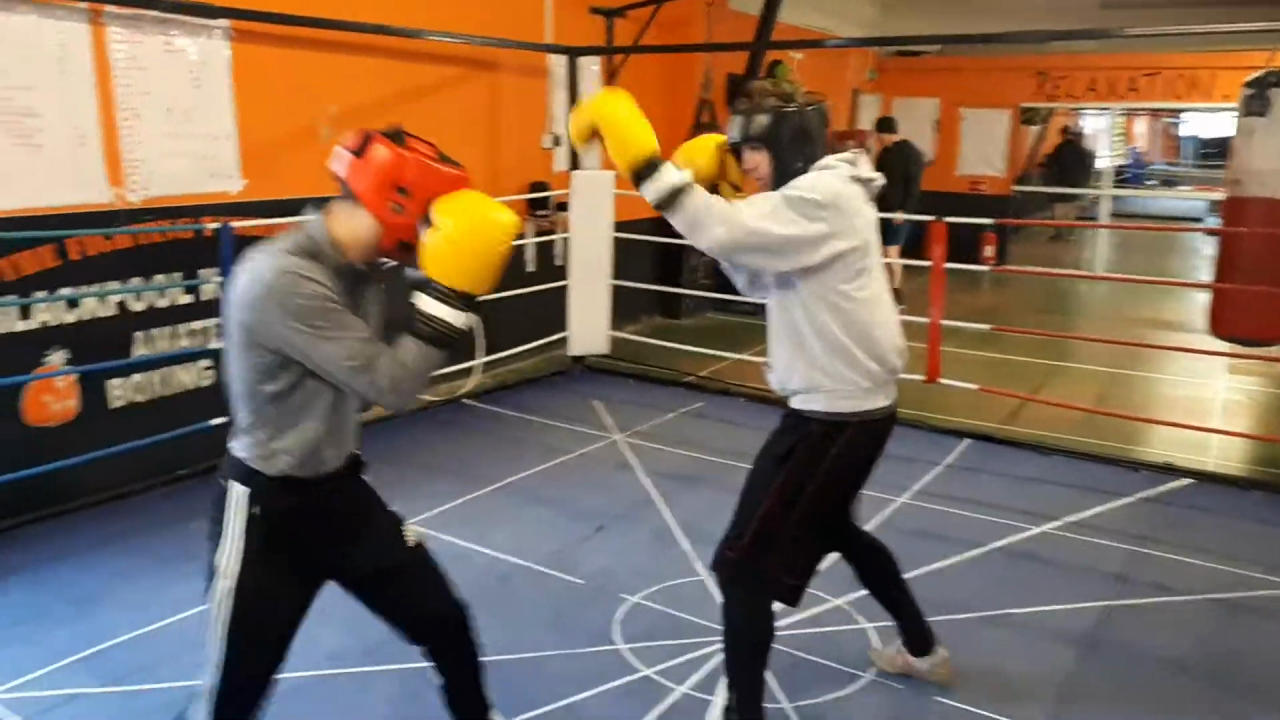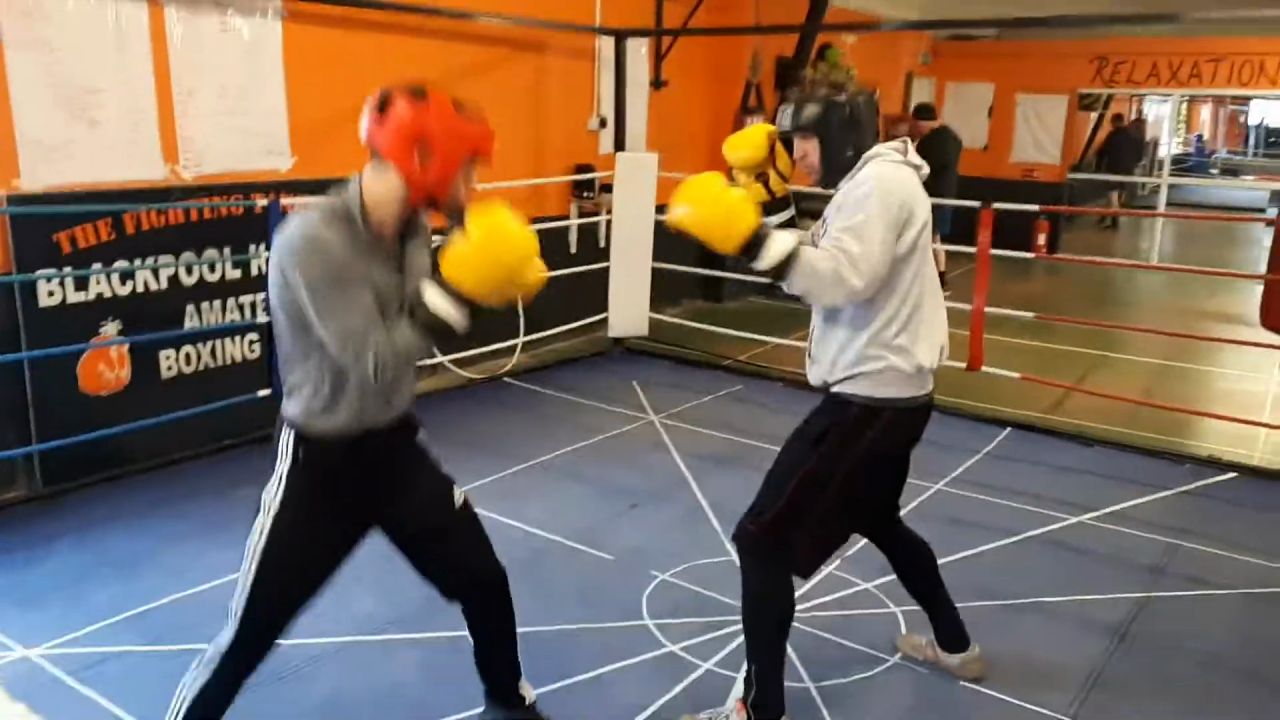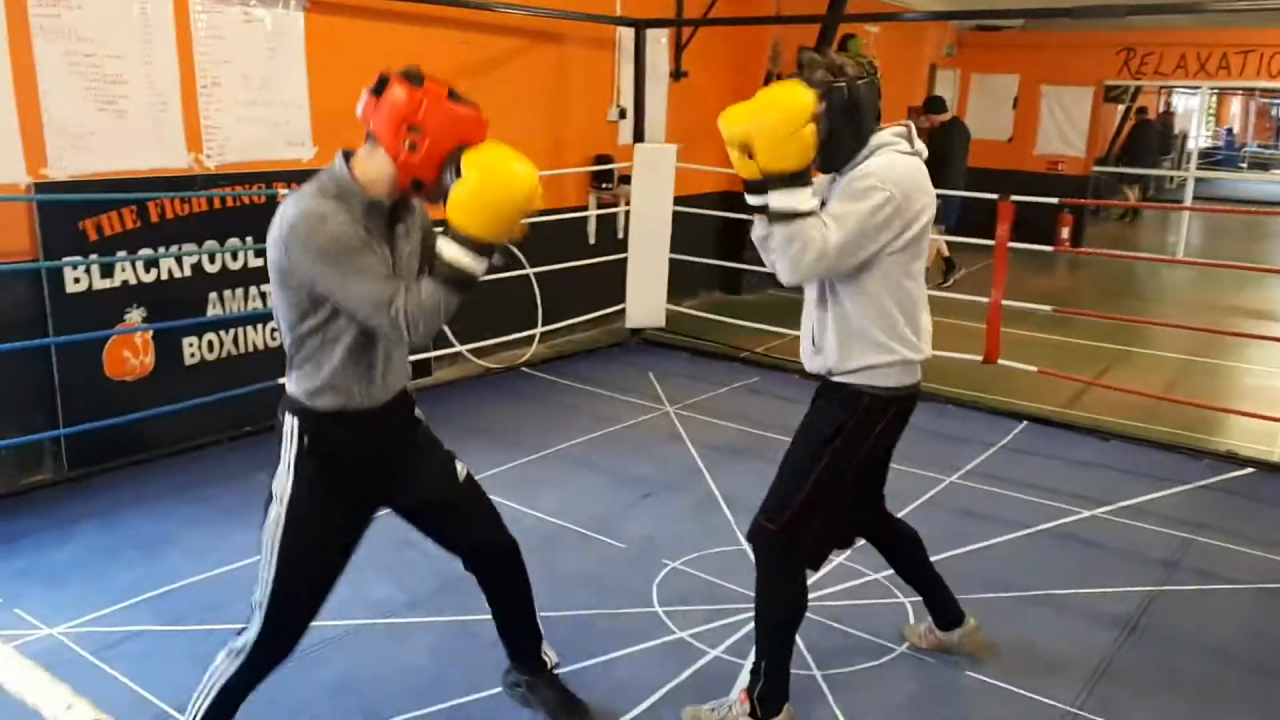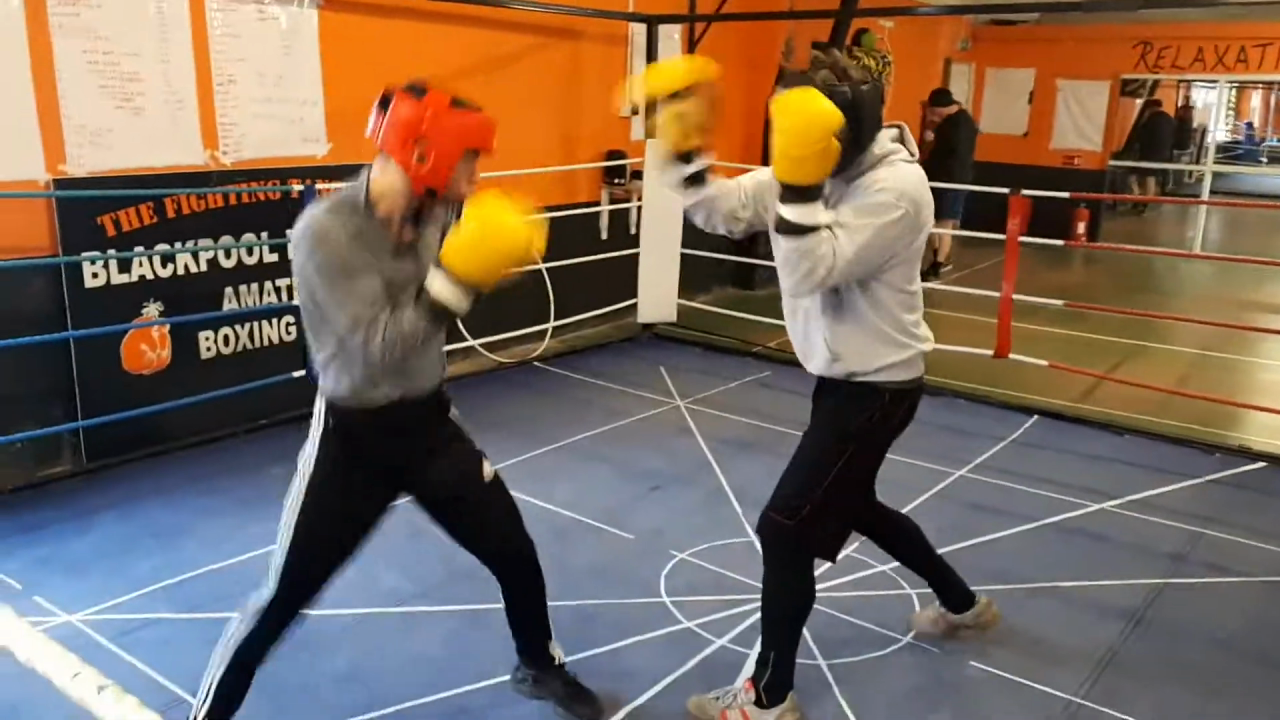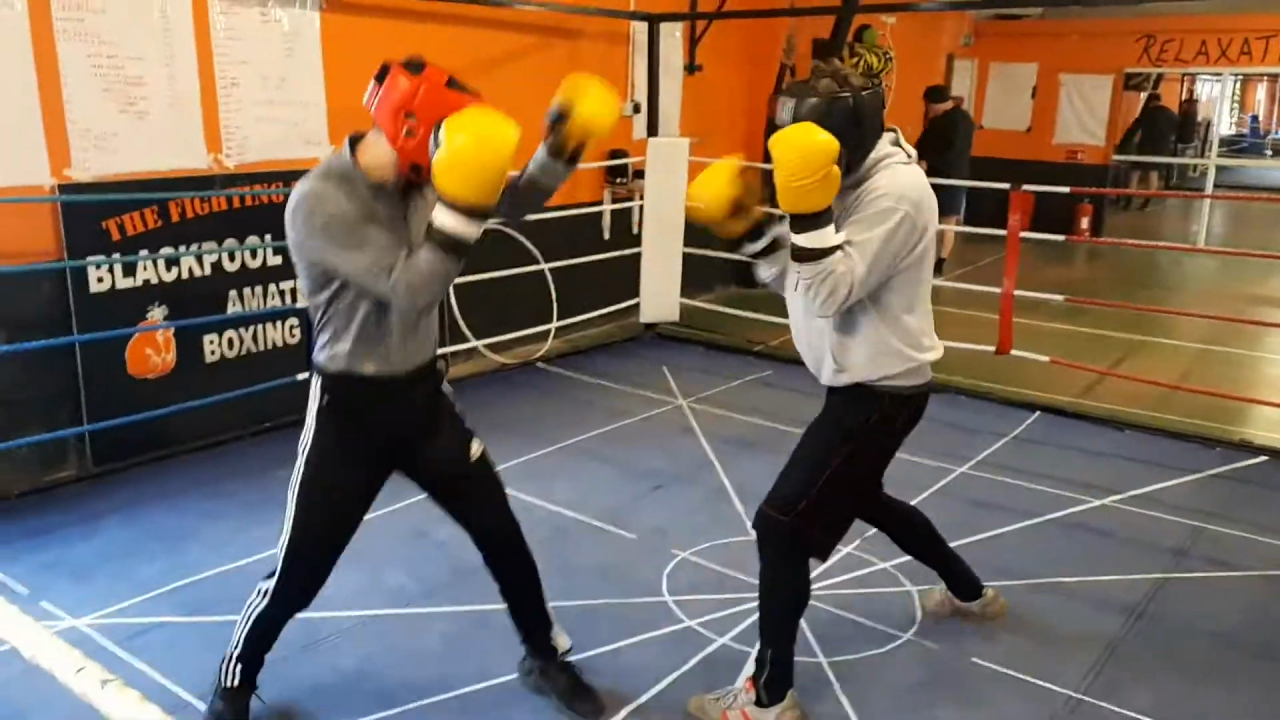
dt=0.2s
person 1, frame 1
left shoulder: (826, 193)
right shoulder: (820, 195)
left elbow: (726, 231)
right elbow: (761, 272)
left wrist: (642, 159)
right wrist: (714, 191)
left hip: (832, 412)
right hip: (860, 405)
left knee: (742, 568)
right knee: (834, 529)
right ankle: (921, 649)
person 1, frame 2
left shoulder: (882, 186)
right shoulder: (866, 186)
left elbow: (838, 285)
right elbow: (820, 275)
left wrist: (746, 235)
right wrist: (751, 207)
left hip: (870, 397)
right hip: (895, 394)
left knee: (763, 542)
right knee: (877, 520)
right ankle: (955, 644)
person 1, frame 3
left shoulder: (892, 176)
right shoulder: (850, 171)
left elbow: (802, 260)
right elbow: (783, 252)
left wrist: (784, 171)
right wrist: (761, 170)
left hip: (868, 388)
right hip: (852, 378)
left knee: (777, 535)
right knee: (861, 509)
right ankle: (951, 623)
person 1, frame 4
left shoulder: (896, 185)
right shoulder: (811, 170)
left elbow: (818, 269)
right elbow: (724, 208)
left wrist: (802, 179)
right wrist: (684, 143)
left hip: (875, 385)
right hip: (842, 377)
left knee: (786, 528)
right knee: (852, 504)
right ankle: (961, 603)
person 1, frame 5
left shoulder: (896, 191)
right shoulder: (842, 180)
left elbow: (831, 290)
right elbow: (789, 276)
left wrist: (807, 206)
right wrist: (741, 221)
left hip: (880, 389)
right hip: (864, 377)
left knee: (781, 525)
right knee: (859, 496)
right ankle: (968, 589)
person 2, frame 1
left shoulder: (356, 261)
right shoulder: (282, 279)
left elbow: (388, 347)
right elbow: (387, 384)
left wrist: (448, 262)
right wrist: (452, 287)
left hip: (340, 490)
right hip: (269, 509)
left knee: (446, 624)
person 2, frame 2
left shoulder: (410, 226)
right shoulder: (313, 239)
right elbow: (376, 362)
left wrist: (494, 282)
right wrist: (460, 287)
left hip: (395, 447)
right hip: (320, 464)
left knee: (485, 582)
right knee: (247, 637)
person 2, frame 3
left shoulder: (406, 203)
right shoulder: (309, 221)
left elbow: (421, 295)
right elbow: (404, 319)
left wrist: (483, 226)
right wrist: (468, 235)
left hip: (395, 426)
right hip: (324, 444)
left knee: (498, 553)
right knee: (277, 628)
person 2, frame 4
left shoulder: (433, 213)
right shoulder: (325, 231)
right elbow: (388, 348)
left wrist: (495, 260)
right wrist: (458, 276)
left hip: (428, 419)
right hip: (352, 433)
left knee: (514, 551)
right knee: (286, 596)
left ankle: (539, 666)
person 2, frame 5
left shoulder: (419, 176)
right shoulder: (317, 201)
left elbow: (515, 199)
right elbow: (408, 291)
left wrist: (563, 141)
right wrist: (459, 202)
left hip: (422, 396)
right hip: (350, 408)
left knee: (501, 537)
right knee: (297, 575)
left ankle: (545, 658)
person 3, frame 1
left shoulder: (910, 153)
right shoulder: (885, 153)
left elbow: (913, 185)
left wrist: (904, 210)
left hip: (899, 211)
right hip: (885, 210)
left knee: (891, 251)
right knee: (890, 253)
left ankle: (896, 295)
right ankle: (895, 295)
person 3, frame 2
left shoulder: (947, 140)
right shoulder: (928, 139)
left elbow: (948, 172)
left wrist: (935, 197)
left hip: (938, 198)
right hip: (928, 196)
right knee: (934, 239)
right ankle: (942, 282)
person 3, frame 3
left shoulder: (955, 132)
right shoulder: (941, 129)
left elbow: (952, 166)
left wrist: (939, 192)
left hip: (946, 190)
right hip: (936, 188)
left knee: (932, 230)
right knee: (934, 229)
left ankle: (924, 273)
right ankle: (951, 266)
person 3, frame 4
left shoulder: (963, 124)
right shoulder: (946, 122)
left elbow: (958, 158)
left wrist: (930, 173)
right wrist: (926, 169)
left hip: (954, 182)
right hip: (938, 180)
left knee: (945, 224)
left ankle: (935, 268)
right ankle: (940, 258)
person 3, frame 5
left shoulder: (961, 120)
right shoulder: (936, 119)
left elbow: (957, 151)
right elbow: (923, 141)
left wrist: (928, 163)
right wrist: (917, 160)
left hip: (951, 178)
right hip: (933, 175)
left knee: (947, 221)
left ankle: (939, 266)
